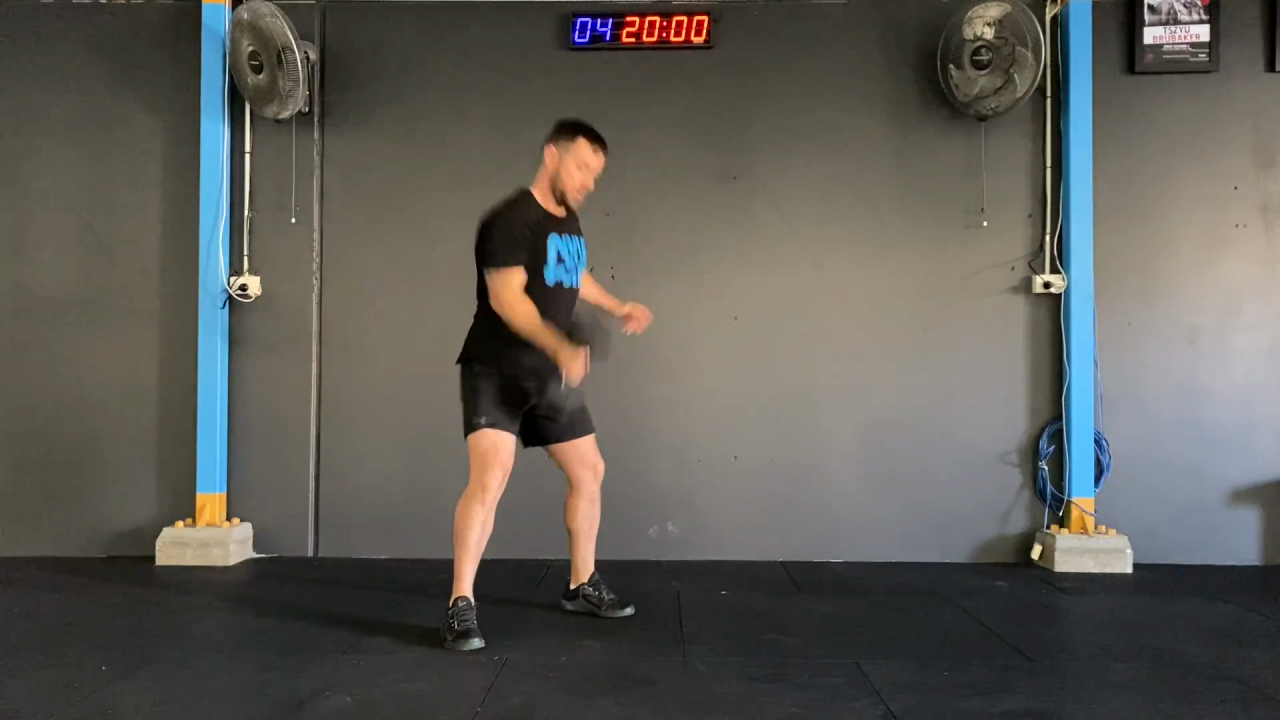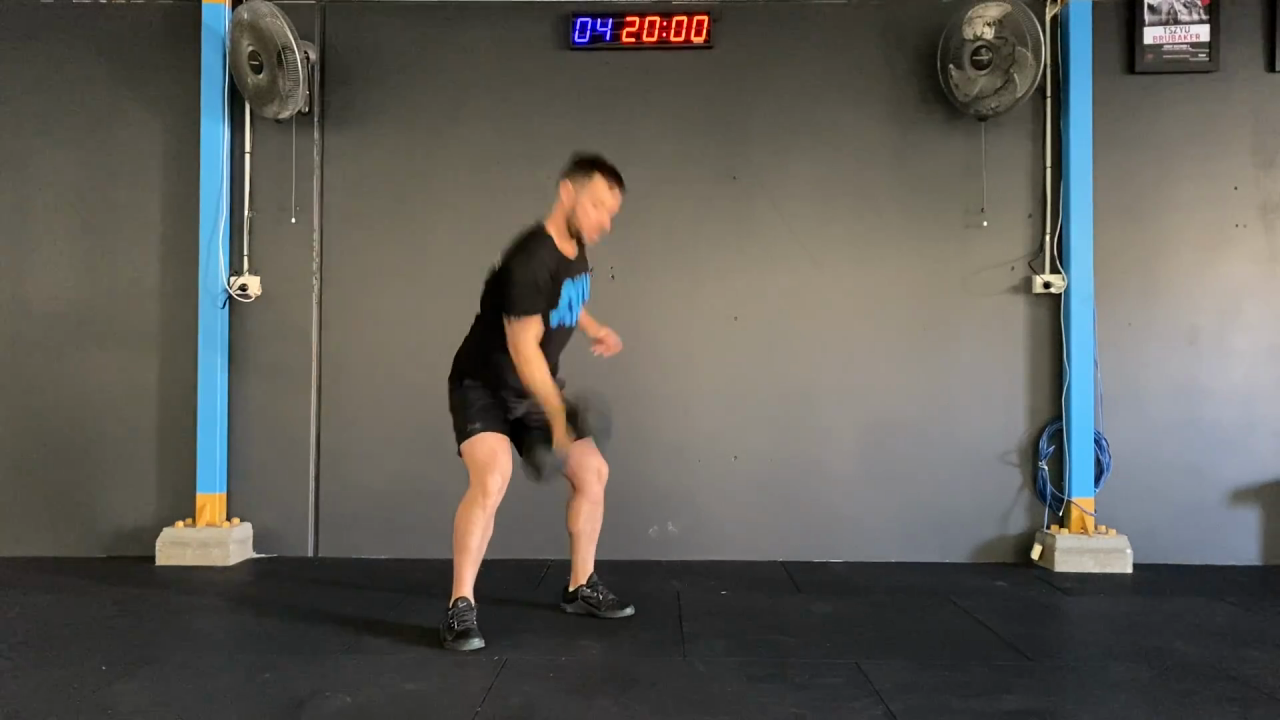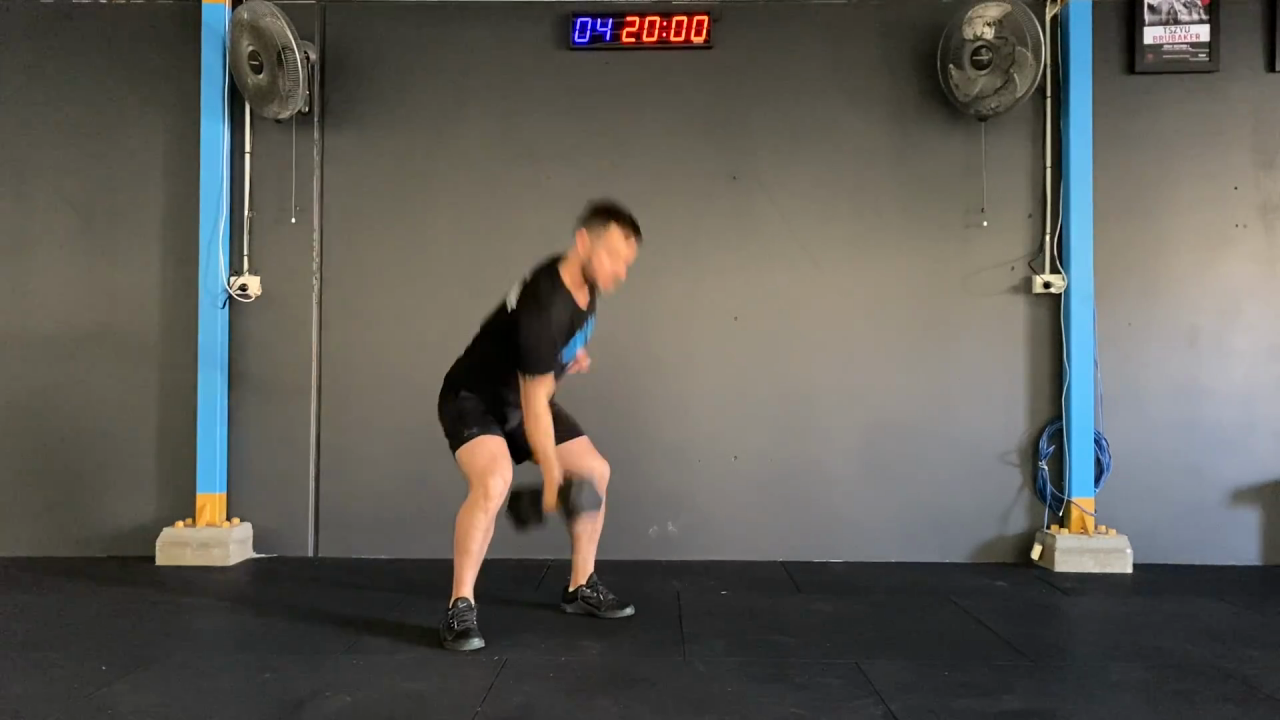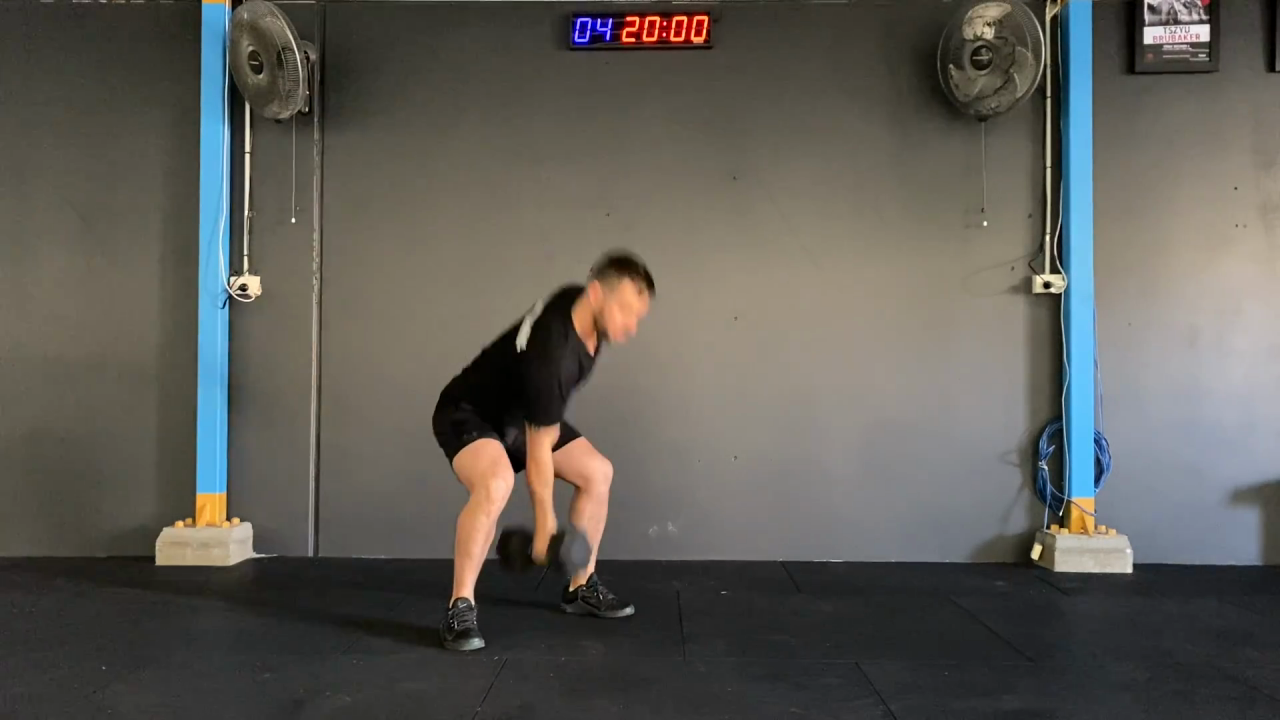
dt=0.1s
person 1, frame 1
left shoulder: (569, 221)
right shoulder: (511, 220)
right elbow: (505, 296)
left wrist: (618, 309)
right wrist: (559, 346)
left hip: (547, 369)
right hip: (497, 371)
left knee: (587, 473)
right knee: (491, 477)
left ankle: (583, 586)
right ankle: (461, 605)
person 1, frame 2
left shoulder: (575, 250)
right shoulder: (531, 261)
right elbow: (523, 349)
left wrist: (594, 330)
right wrist: (559, 417)
left hip: (533, 391)
right hip: (485, 386)
left knee: (593, 473)
right knee: (492, 481)
left ankle: (581, 586)
right ankle: (461, 605)
person 1, frame 3
left shoulder: (581, 281)
right shoulder: (544, 305)
right elbow: (536, 403)
left wrist: (575, 352)
right wrist: (552, 480)
left hip: (520, 401)
right hip: (473, 400)
left knee: (596, 472)
right knee: (494, 483)
left ankle: (581, 587)
right ankle: (460, 606)
person 1, frame 4
left shoulder: (584, 310)
right shoulder: (553, 352)
right elbow: (539, 452)
right wrist: (545, 528)
left hip: (518, 414)
right hip: (467, 411)
left knee: (598, 473)
right knee: (496, 483)
left ankle: (582, 586)
right ankle: (460, 607)
